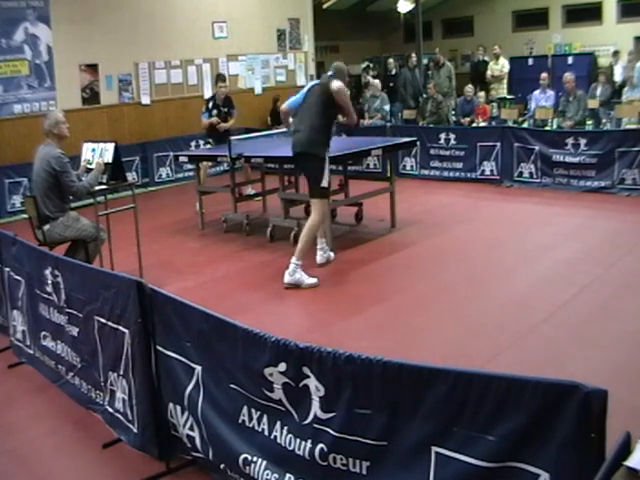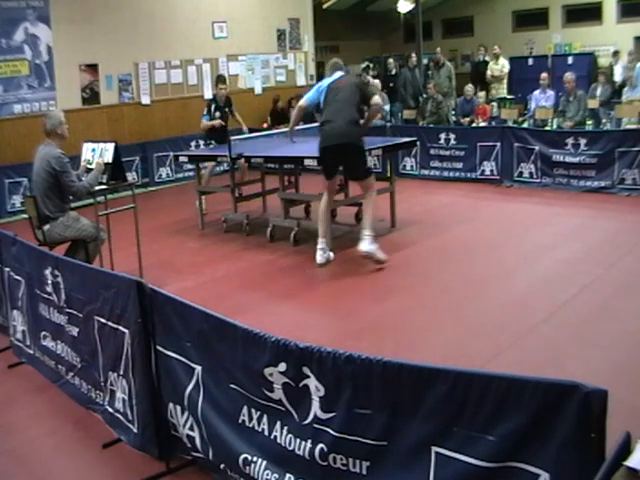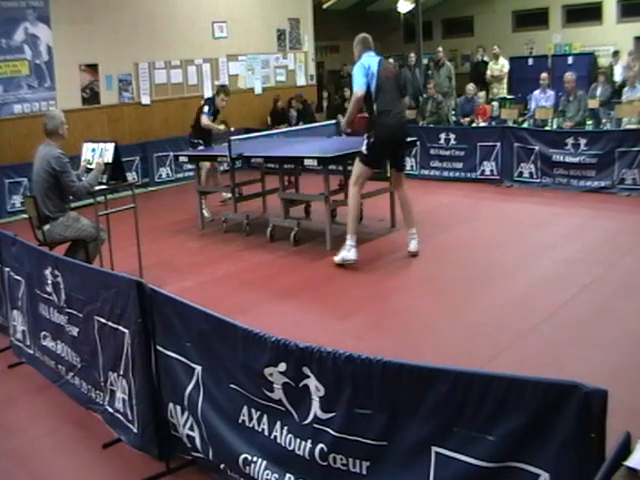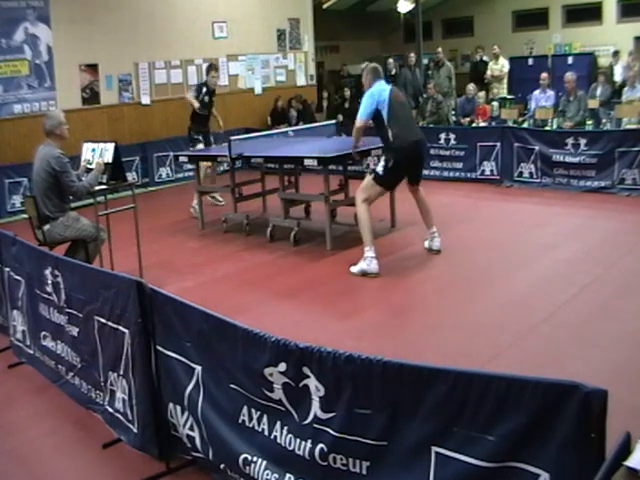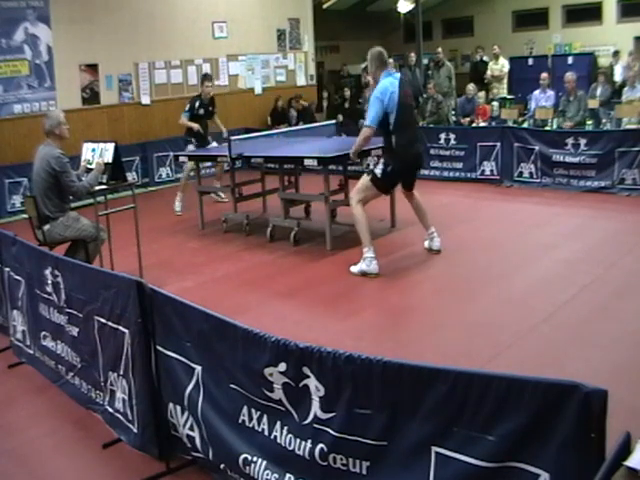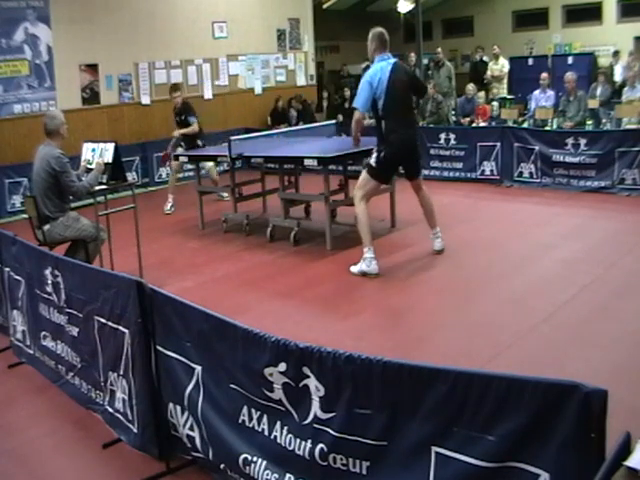
dt=0.4s
person 1, frame 1
left shoulder: (311, 86)
right shoulder: (337, 82)
left elbow: (285, 108)
right elbow: (338, 89)
left wrist: (288, 125)
right wrist: (351, 116)
left hip: (298, 146)
right hip: (314, 146)
left knee: (321, 194)
right knee: (319, 209)
left ankle: (323, 248)
right ankle: (294, 270)
person 1, frame 2
left shoulder: (323, 85)
right shoulder: (356, 81)
left elbow: (302, 106)
right elbow: (376, 104)
left wrist: (291, 128)
right wrist: (365, 123)
left hip: (328, 139)
right hip: (350, 138)
left knee: (329, 193)
right knee: (369, 191)
left ankle: (322, 249)
right ankle: (367, 240)
person 1, frame 3
left shoulder: (362, 65)
right shoulder: (390, 67)
left elbow: (358, 95)
right elbow: (404, 102)
left wrist: (347, 118)
left hip: (380, 129)
right hip: (400, 127)
left knee: (355, 185)
right knee: (399, 186)
left ankle: (350, 246)
right ankle: (413, 240)
person 1, frame 4
left shoulder: (373, 92)
right shoulder: (395, 92)
left elbow: (360, 125)
left wrist: (354, 144)
left hip: (400, 151)
right hip: (417, 147)
left knee: (362, 197)
right knee: (415, 189)
left ankle: (370, 259)
right ankle: (434, 237)
person 1, frame 5
left shoulder: (380, 91)
right shoulder: (405, 82)
left elbow: (368, 132)
left wrist: (355, 149)
left hip: (396, 157)
right hip: (415, 153)
left knee: (357, 199)
right knee: (410, 194)
left ankle: (369, 259)
right ankle: (433, 237)
person 1, frame 6
left shoulder: (371, 75)
right shoulder: (404, 71)
left elbow: (359, 117)
right elbow: (424, 93)
left wrist: (355, 136)
left hip: (390, 145)
right hip: (411, 141)
left knee: (360, 197)
right knee: (419, 188)
left ankle: (369, 259)
right ankle: (437, 238)
person 2, frame 1
left shoulder: (43, 151)
right shoulder: (56, 156)
right elbow: (77, 191)
left wrist: (81, 171)
right wrist: (96, 172)
left hip: (45, 220)
right hip: (54, 224)
left knee: (88, 230)
right knee: (98, 233)
person 2, frame 2
left shoulder: (43, 150)
right shoulder: (56, 156)
right elbow: (77, 192)
left wrist: (81, 171)
right wrist: (96, 172)
left hip: (45, 221)
right hip: (54, 224)
left knee: (87, 230)
right knee: (98, 233)
person 2, frame 3
left shoulder: (43, 151)
right shoulder: (56, 156)
right elbow: (77, 191)
left wrist: (81, 171)
right wrist: (96, 172)
left hip: (45, 221)
right hip: (54, 224)
left knee: (88, 230)
right knee: (98, 233)
person 2, frame 4
left shoulder: (43, 150)
right shoulder: (56, 156)
right elbow: (77, 191)
left wrist: (81, 171)
right wrist: (96, 172)
left hip: (45, 221)
right hip: (54, 224)
left knee: (87, 230)
right knee: (98, 233)
person 2, frame 5
left shoulder: (43, 151)
right shoulder: (56, 156)
right elbow: (77, 191)
left wrist: (81, 171)
right wrist: (96, 172)
left hip: (45, 221)
right hip: (54, 224)
left knee: (88, 230)
right knee: (98, 233)
person 2, frame 6
left shoulder: (43, 151)
right shoulder: (56, 156)
right elbow: (77, 192)
left wrist: (81, 171)
right wrist: (96, 172)
left hip: (45, 221)
right hip: (54, 225)
left knee: (88, 230)
right knee: (98, 233)
person 3, frame 1
left shoulder: (229, 100)
right shoulder: (209, 103)
right elbow: (203, 125)
left wrist: (227, 125)
right wrist: (210, 121)
left hip: (227, 138)
right hip: (212, 139)
right knee: (204, 164)
left ankle: (247, 189)
person 3, frame 2
left shoulder: (228, 100)
right shoulder: (210, 105)
right elbow: (202, 127)
left wrist: (242, 124)
right wrist: (213, 123)
left hip: (225, 139)
right hip: (213, 140)
left knee: (243, 165)
right knee: (210, 165)
left ankle: (237, 190)
right ankle: (200, 198)
person 3, frame 3
left shoulder: (217, 107)
right shoulder: (208, 105)
right elbow: (203, 122)
left wrist: (216, 128)
right wrist: (218, 127)
left hip: (207, 138)
right hip: (197, 138)
left knee: (214, 165)
right knee: (206, 166)
left ankle: (221, 193)
right ankle: (202, 205)
person 3, frame 4
left shoulder: (212, 90)
right shoulder: (201, 88)
right elbow: (188, 96)
left wrist: (219, 119)
right wrist: (194, 102)
left hip: (206, 132)
right hip: (195, 133)
left knee: (213, 164)
right knee: (204, 164)
left ankle: (212, 194)
right ankle: (195, 202)
person 3, frame 5
left shoulder: (212, 100)
right shoulder: (194, 101)
right elbow: (181, 121)
left wrist: (222, 127)
right wrist: (192, 125)
left hip: (205, 137)
right hip: (192, 138)
right knee: (189, 167)
left ankle: (216, 190)
right ankle: (179, 198)
person 3, frame 6
left shoulder: (187, 107)
right shoulder: (175, 110)
left elbow: (195, 128)
left wrist: (180, 131)
right wrist: (172, 143)
left hip: (197, 142)
right hip: (185, 142)
left knee: (213, 175)
right knee: (174, 166)
right ankle: (170, 201)
